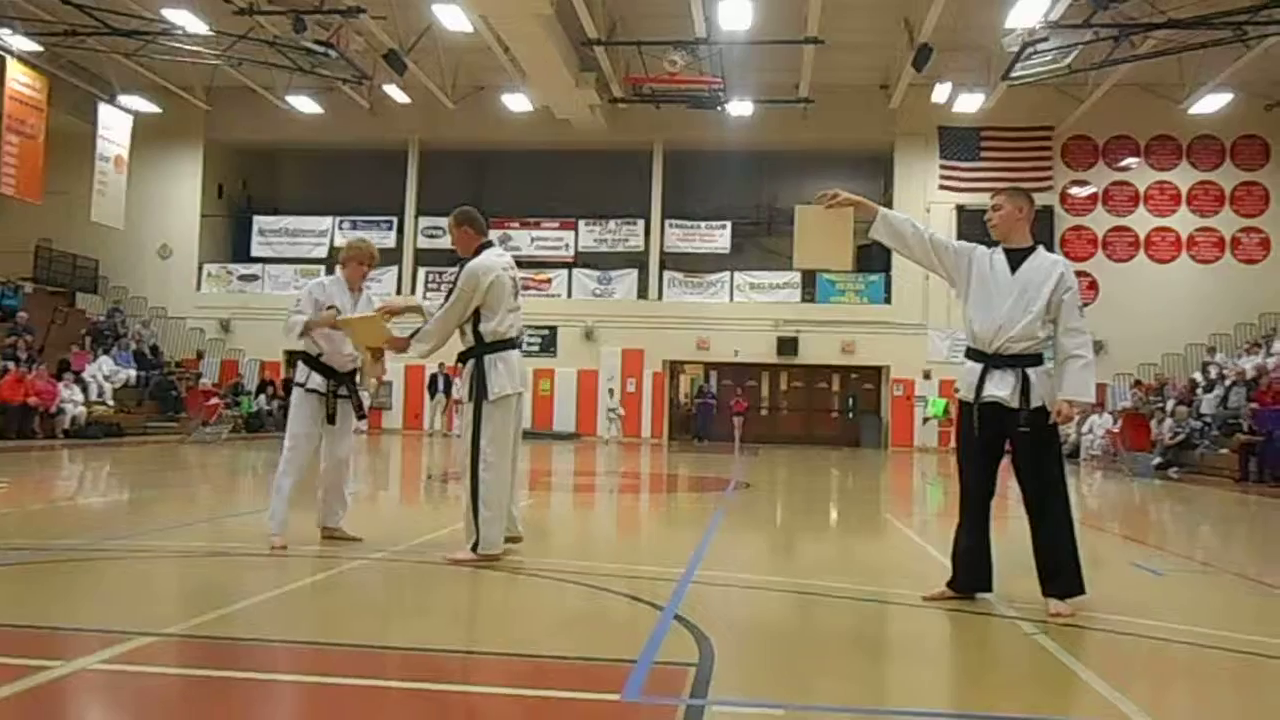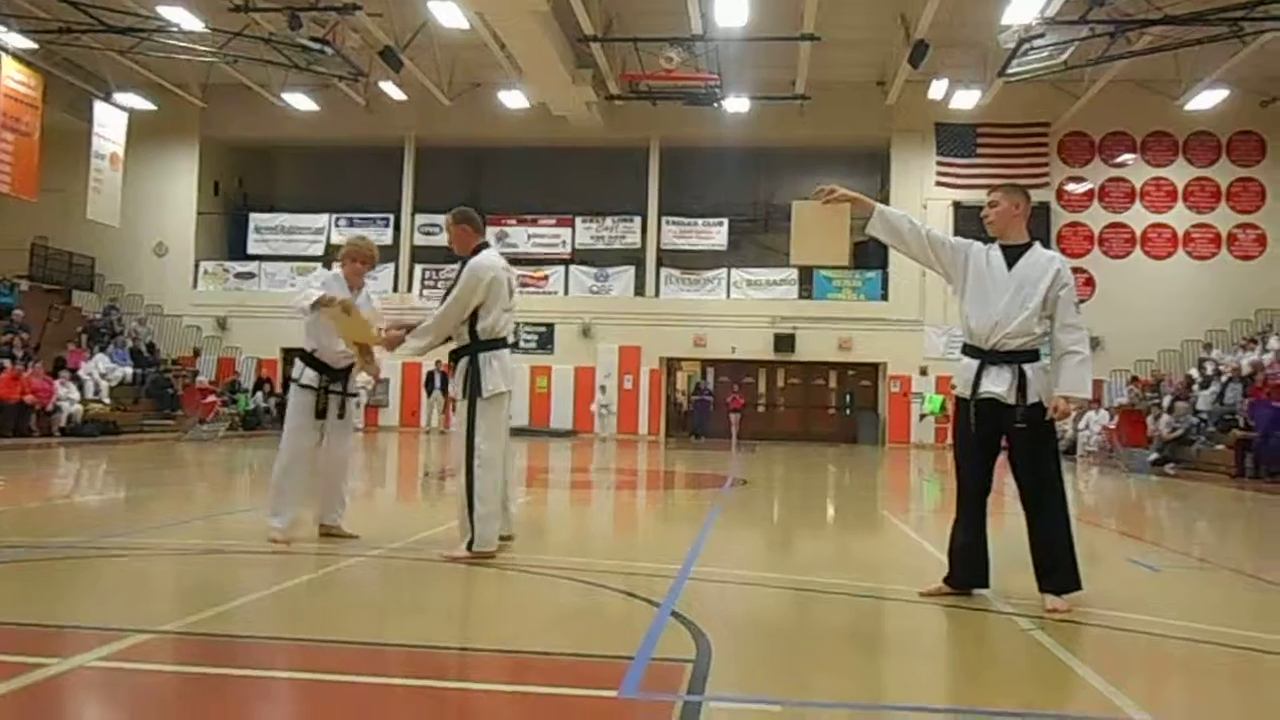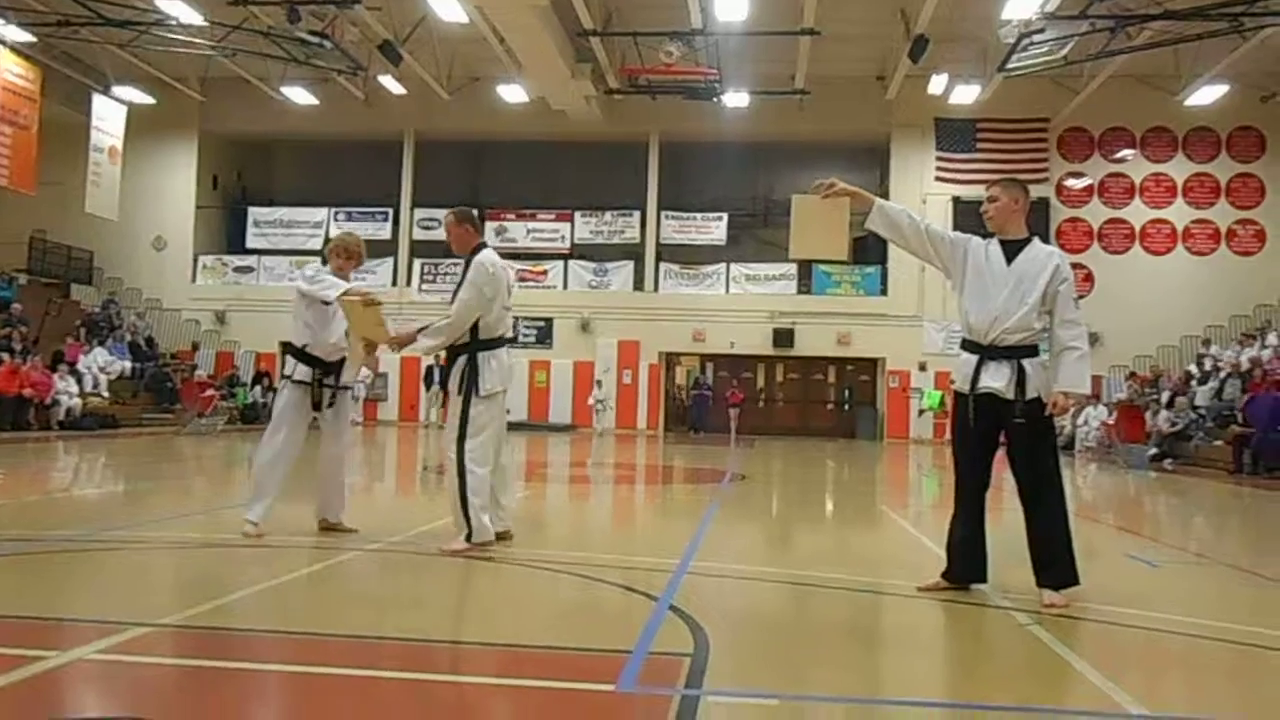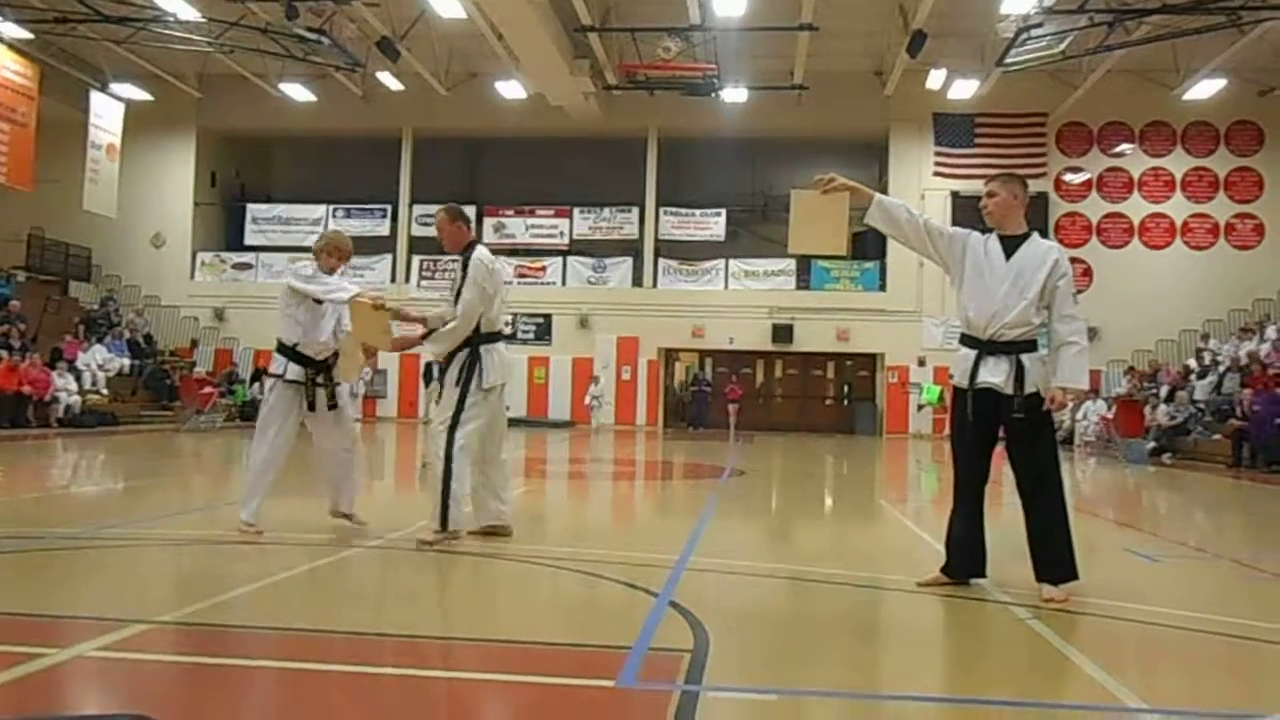
dt=0.2s
person 1, frame 1
left shoulder: (1055, 270)
right shoulder: (972, 260)
left elbow: (1073, 338)
right elbow: (916, 238)
left wrist: (1068, 396)
right wrist: (859, 204)
left hip: (1030, 388)
right hip: (979, 386)
left knee: (1044, 494)
right knee: (974, 491)
left ankle: (1058, 589)
right ankle: (967, 579)
person 1, frame 2
left shoulder: (1052, 266)
right shoulder: (968, 256)
left elbow: (1070, 334)
right elbow: (913, 234)
left wrist: (1065, 392)
right wrist: (856, 200)
left hip: (1026, 384)
right hip: (976, 382)
left knee: (1040, 490)
right knee: (971, 487)
left ankle: (1054, 584)
right ankle: (963, 575)
person 1, frame 3
left shoulder: (1051, 261)
right shoulder: (967, 251)
left elbow: (1069, 328)
right elbow: (912, 229)
left wrist: (1064, 387)
right wrist: (855, 194)
left hip: (1025, 379)
right hip: (975, 377)
left knee: (1039, 485)
right knee: (969, 483)
left ankle: (1052, 580)
right ankle: (961, 570)
person 1, frame 4
left shoulder: (1050, 256)
right shoulder: (966, 246)
left elbow: (1067, 324)
right elbow: (910, 223)
left wrist: (1063, 383)
right wrist: (854, 189)
left hip: (1024, 375)
right hip: (974, 373)
left knee: (1038, 480)
right knee: (968, 477)
left ankle: (1051, 574)
right ankle: (961, 565)
person 2, frame 1
left shoulder: (477, 268)
right shoulder: (502, 261)
left elbow: (448, 319)
right elbow: (455, 305)
left wrist: (408, 342)
right wrist: (409, 307)
left hip: (489, 369)
right hip: (507, 364)
left knee: (484, 457)
right knee: (501, 454)
left ankle: (486, 543)
right ankle: (506, 526)
person 2, frame 2
left shoulder: (477, 267)
right shoulder: (495, 263)
left elbow: (448, 316)
left wrist: (404, 338)
right wrist: (416, 329)
left hip: (481, 367)
right hip: (495, 363)
left knee: (477, 454)
right knee: (492, 452)
left ankle: (480, 541)
right ankle: (499, 525)
person 2, frame 3
left shoulder: (480, 265)
right shoulder: (491, 263)
left elbow: (459, 319)
left wrist: (415, 336)
right wrist: (425, 336)
left hip: (478, 366)
right hip: (489, 362)
left knee: (465, 448)
right knee: (489, 449)
left ankle: (477, 531)
right ankle: (498, 523)
person 2, frame 4
left shoulder: (476, 262)
right shoulder: (477, 260)
left elbow: (464, 322)
right elbow: (458, 314)
left wrist: (418, 340)
right wrist: (418, 319)
left hip: (477, 361)
right hip: (484, 359)
left knee: (448, 436)
right knee: (488, 444)
left ankle: (447, 523)
right ankle: (497, 518)
person 3, frame 1
left shoulder: (367, 301)
right shoulder: (319, 288)
right elbow: (292, 322)
left wrist: (375, 353)
right wrist: (318, 321)
left hip: (344, 385)
right hip: (313, 380)
left knee: (339, 457)
right knee: (297, 450)
left ankle: (330, 522)
right ankle: (276, 527)
person 3, frame 2
left shoulder: (368, 301)
right shoulder: (324, 281)
right elbow: (306, 295)
right wrist: (335, 299)
left hip: (343, 381)
right hip: (311, 376)
left knee: (339, 454)
right knee: (295, 450)
left ankle: (329, 520)
right ankle: (280, 521)
person 3, frame 3
left shoulder: (357, 297)
right shoulder: (313, 275)
right elbow: (324, 285)
left wrist: (368, 346)
right wrist: (356, 292)
left hip: (335, 376)
right hip: (302, 371)
left knee: (336, 448)
right knee: (280, 444)
left ankle: (330, 515)
right ankle: (255, 516)
person 3, frame 4
left shoulder: (341, 295)
right shoulder: (299, 274)
left elbow: (345, 333)
right elbow: (325, 286)
right wrist: (365, 297)
left hip: (322, 373)
right hip: (290, 370)
left knee: (341, 439)
right knee: (270, 443)
left ankle: (342, 504)
right ankle: (248, 515)
